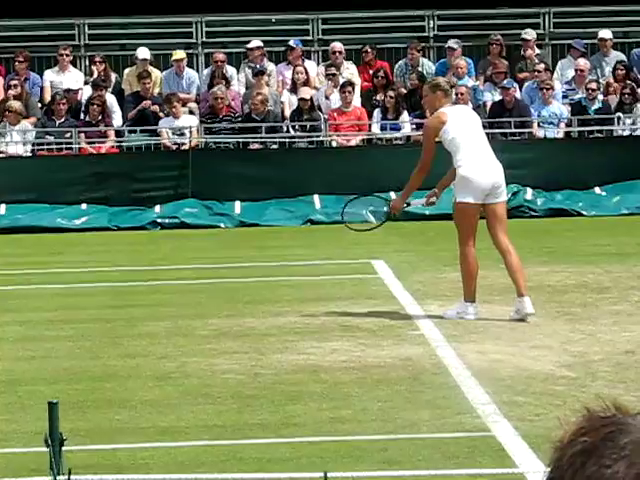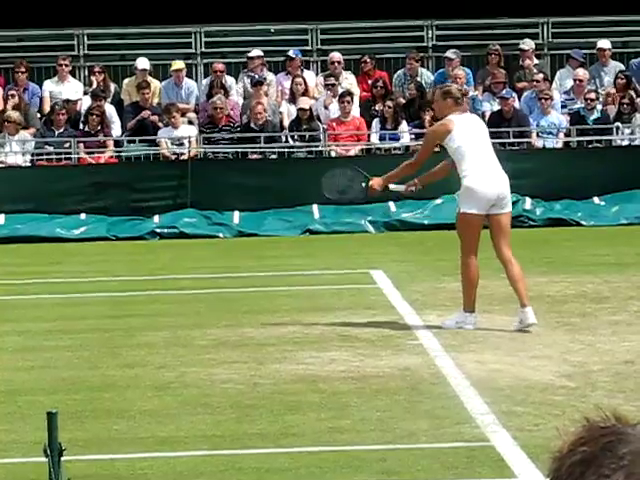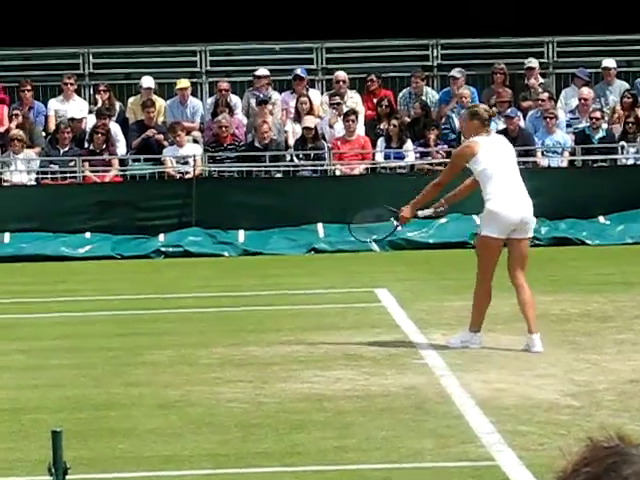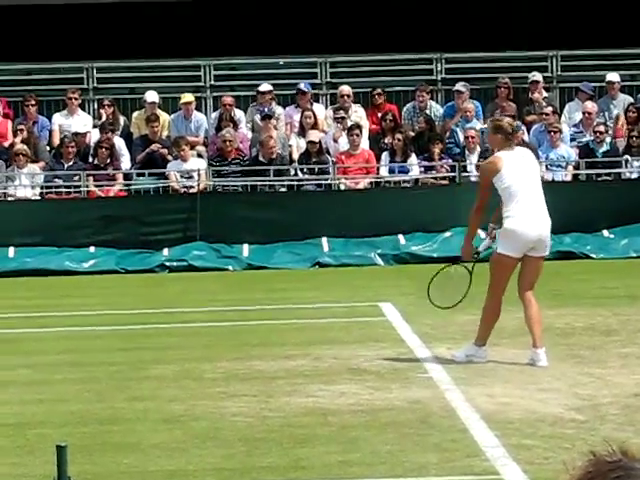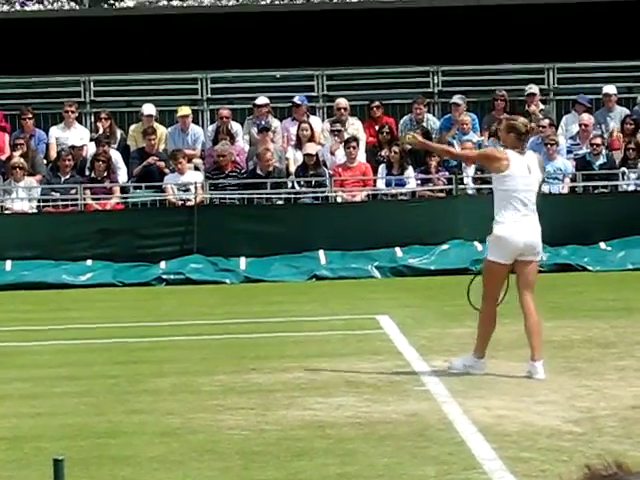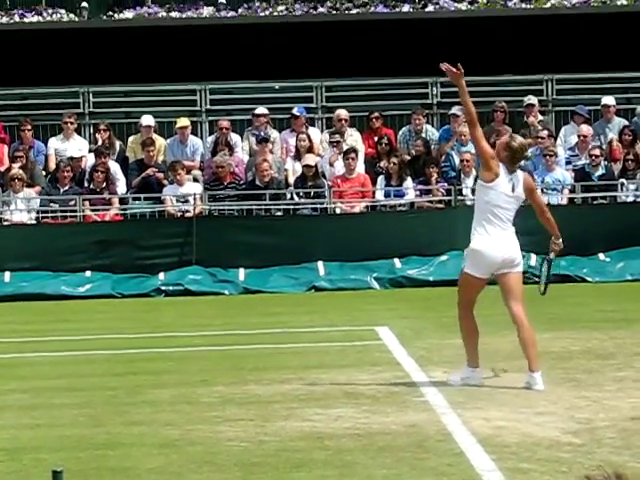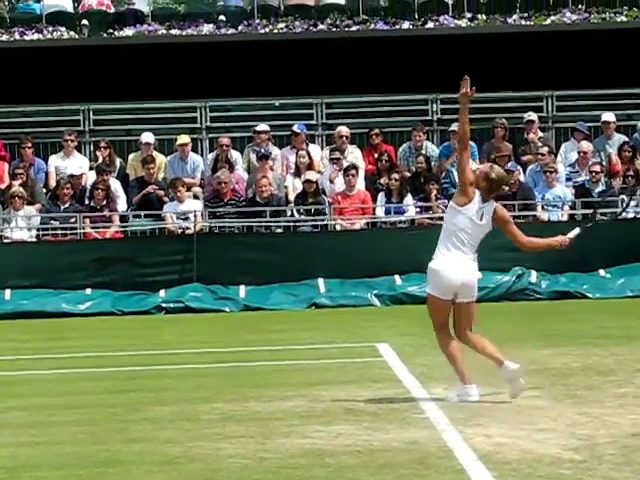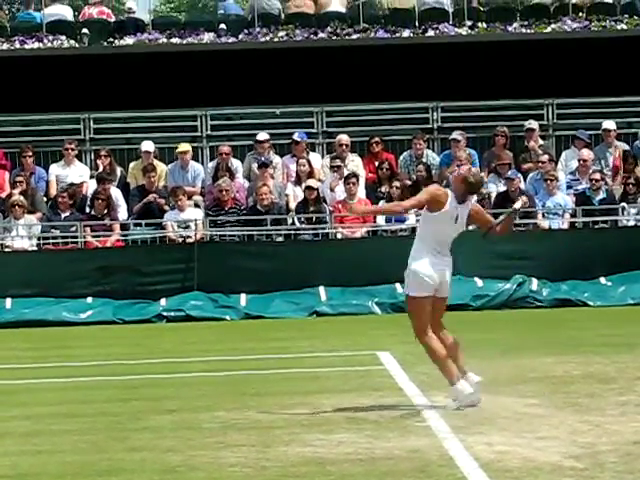
dt=0.3s
person 1, frame 1
left shoulder: (435, 120)
right shoulder: (468, 111)
left elbow: (423, 167)
left wrist: (402, 197)
right wrist: (438, 190)
left hip: (472, 178)
right hip: (495, 173)
left knee: (467, 244)
right knee: (502, 241)
left ankle: (469, 305)
right ankle: (523, 300)
person 1, frame 2
left shoulder: (442, 127)
right shoulder: (476, 120)
left elbow: (415, 163)
left wrist: (383, 180)
right wrist: (419, 182)
left hip: (477, 188)
right hip: (500, 183)
left knee: (469, 255)
right knee: (505, 252)
left ankle: (468, 315)
right ankle: (526, 310)
person 1, frame 3
left shoulder: (468, 148)
right shoulder: (502, 140)
left elbow: (439, 183)
left wrist: (412, 207)
right wrist: (446, 202)
left hip: (499, 211)
right hip: (524, 208)
left knee: (484, 277)
right knee: (518, 277)
left ankle: (473, 334)
right ankle: (534, 337)
person 1, frame 4
left shoulder: (491, 164)
right shoulder: (527, 154)
left elbow: (479, 208)
left wrist: (468, 240)
right wrist: (495, 223)
left hip: (517, 229)
right hip: (542, 228)
left knee: (495, 292)
right knee: (527, 292)
left ankle: (478, 347)
right ankle: (538, 350)
person 1, frame 5
left shoulder: (499, 157)
right shoulder: (537, 161)
left elbow: (457, 153)
left wrist: (424, 144)
left hip: (507, 235)
right hip: (532, 235)
left knee: (489, 302)
right knee: (527, 300)
left ankle: (477, 359)
right ankle: (536, 363)
person 1, frame 6
left shoulder: (492, 168)
right shoulder: (525, 181)
left elbow: (473, 124)
right elbow: (544, 214)
left wrist: (460, 86)
right wrist: (556, 238)
left hip: (483, 251)
right hip: (510, 250)
left knee: (465, 309)
right knee: (517, 312)
left ankle: (472, 370)
right ankle: (534, 374)
person 1, frame 7
left shoulder: (466, 193)
right shoulder: (498, 212)
left elbow: (463, 147)
right elbow: (524, 243)
left wrist: (464, 105)
right wrist: (558, 241)
left hip: (443, 271)
right hip: (468, 274)
left knee: (442, 330)
right knee: (465, 332)
left ankle: (467, 387)
right ankle: (506, 365)
person 1, frame 8
left shoulder: (438, 194)
right shoulder: (472, 209)
left elbow: (401, 207)
right elbow: (499, 231)
left wrist: (365, 209)
right wrist: (516, 209)
left hip: (422, 271)
right hip: (441, 270)
left knee: (423, 333)
right knee: (437, 329)
left ankle: (461, 387)
right ankle: (465, 376)
